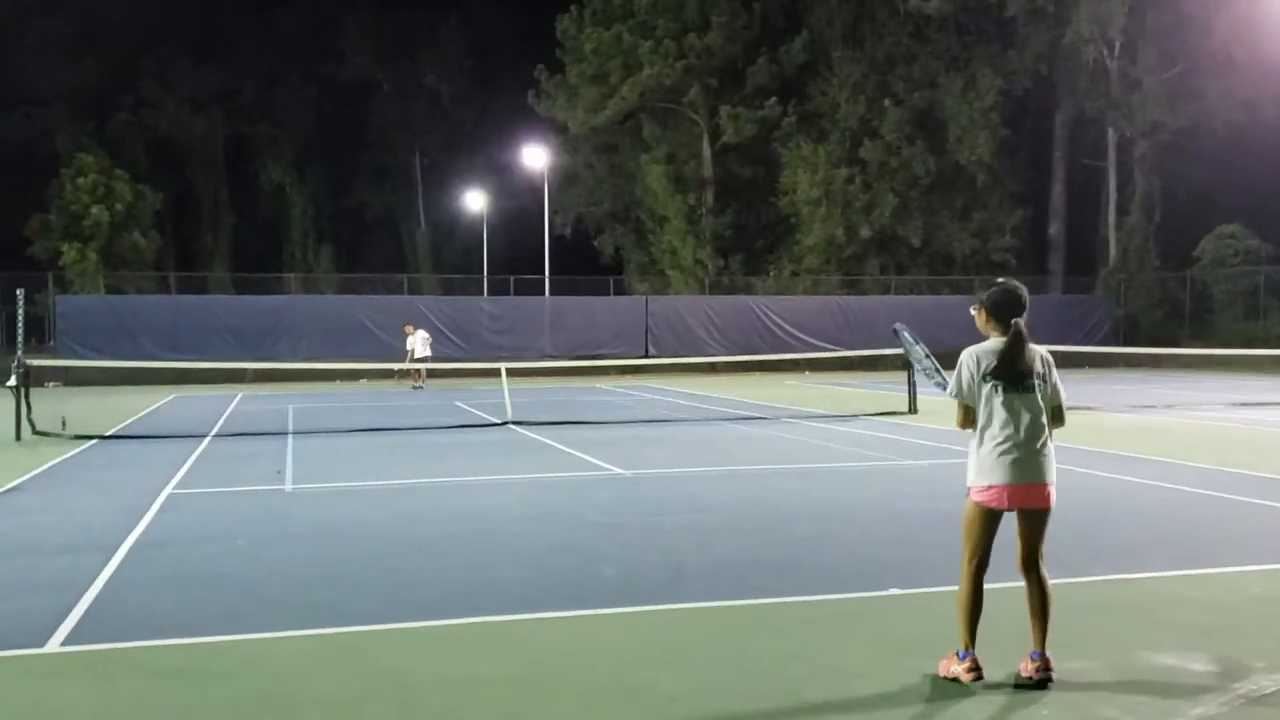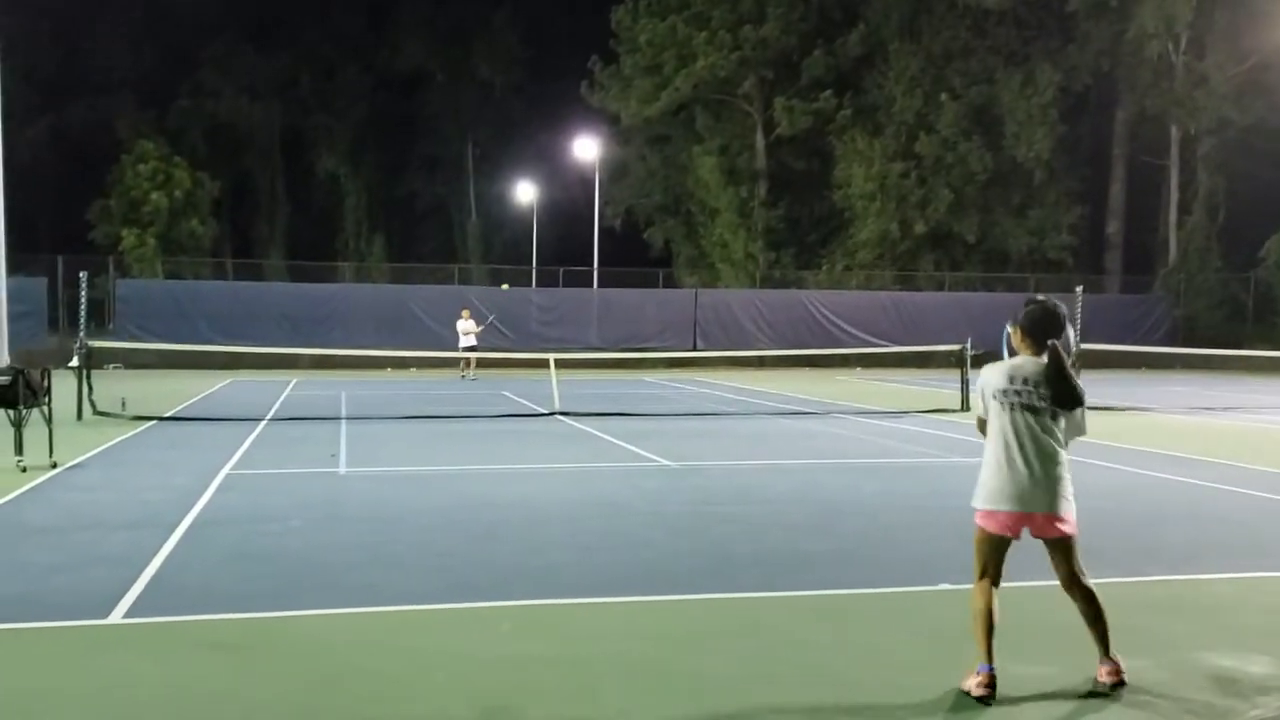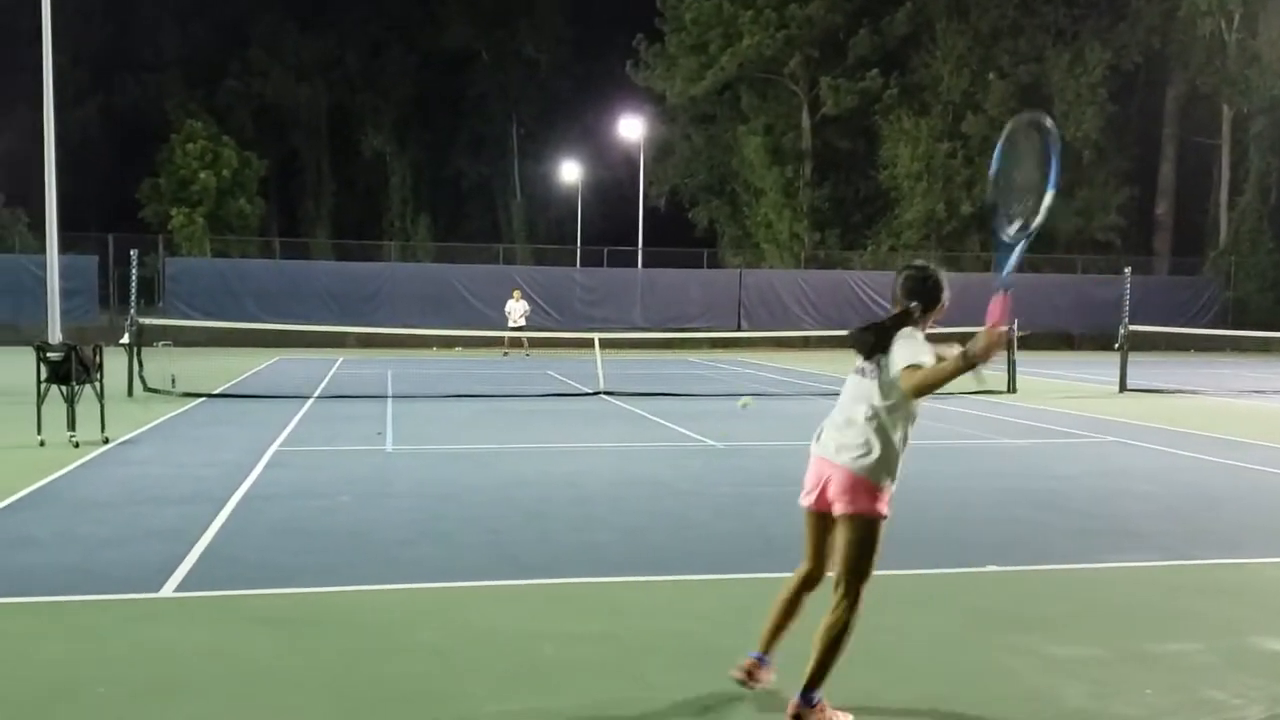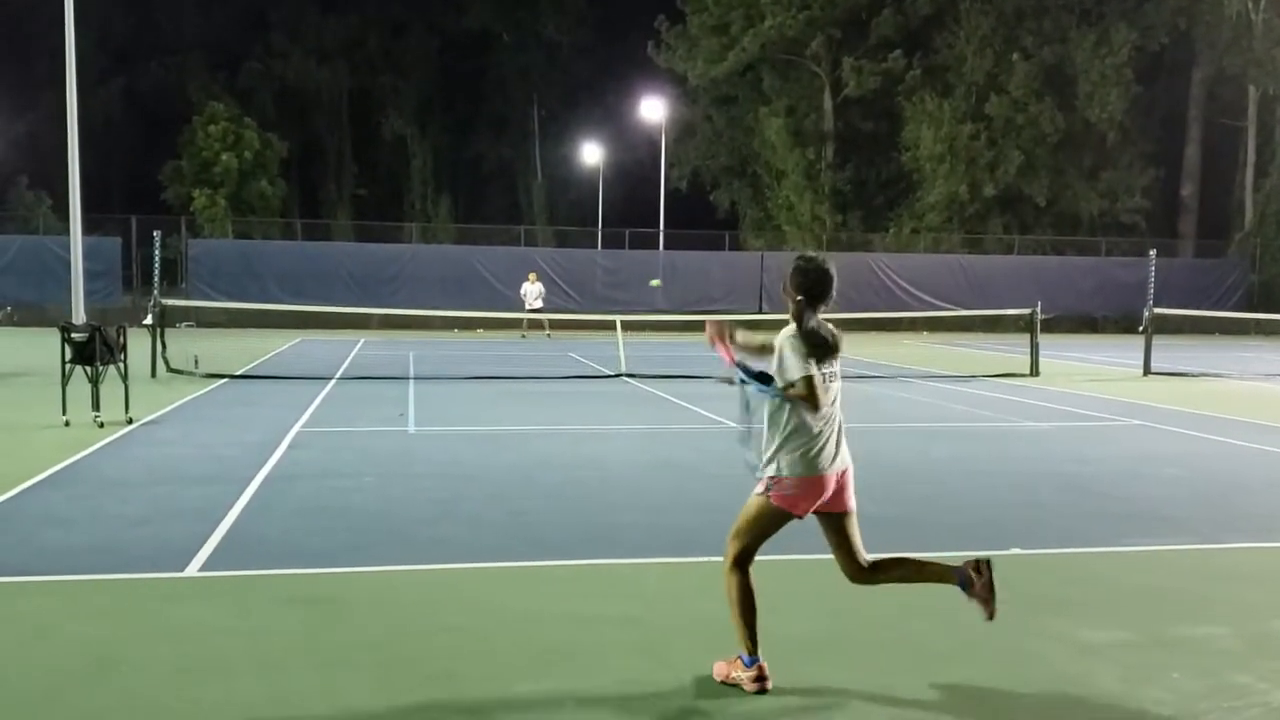
dt=0.7s
person 1, frame 1
left shoulder: (974, 357)
right shoulder: (1042, 358)
left elbow: (965, 421)
right elbow: (1058, 420)
left hip: (993, 474)
right hip: (1038, 474)
left knee: (974, 567)
right knee: (1032, 564)
left ankle: (966, 659)
right ankle: (1038, 659)
person 1, frame 2
left shoulder: (992, 374)
right shoulder: (1071, 386)
right elbow: (1064, 441)
left hip: (999, 498)
right hip: (1051, 498)
left knee: (985, 581)
right knee: (1074, 580)
left ankle: (984, 675)
right ankle: (1108, 663)
person 1, frame 3
left shoulder: (885, 335)
right shoulder: (910, 340)
right elbow: (909, 386)
left wrist: (961, 354)
right wrist: (969, 357)
left hip: (825, 459)
right hip: (858, 474)
left knee: (813, 570)
right knee: (847, 594)
left ankle: (756, 660)
person 1, frame 4
left shoulder: (794, 337)
right shoulder: (822, 331)
left elbow: (813, 401)
left wrist: (772, 385)
right wrist: (738, 340)
left hip: (795, 472)
right hip: (834, 468)
left knee: (736, 557)
right knee: (860, 569)
left ankle: (750, 665)
right ankle: (965, 575)
